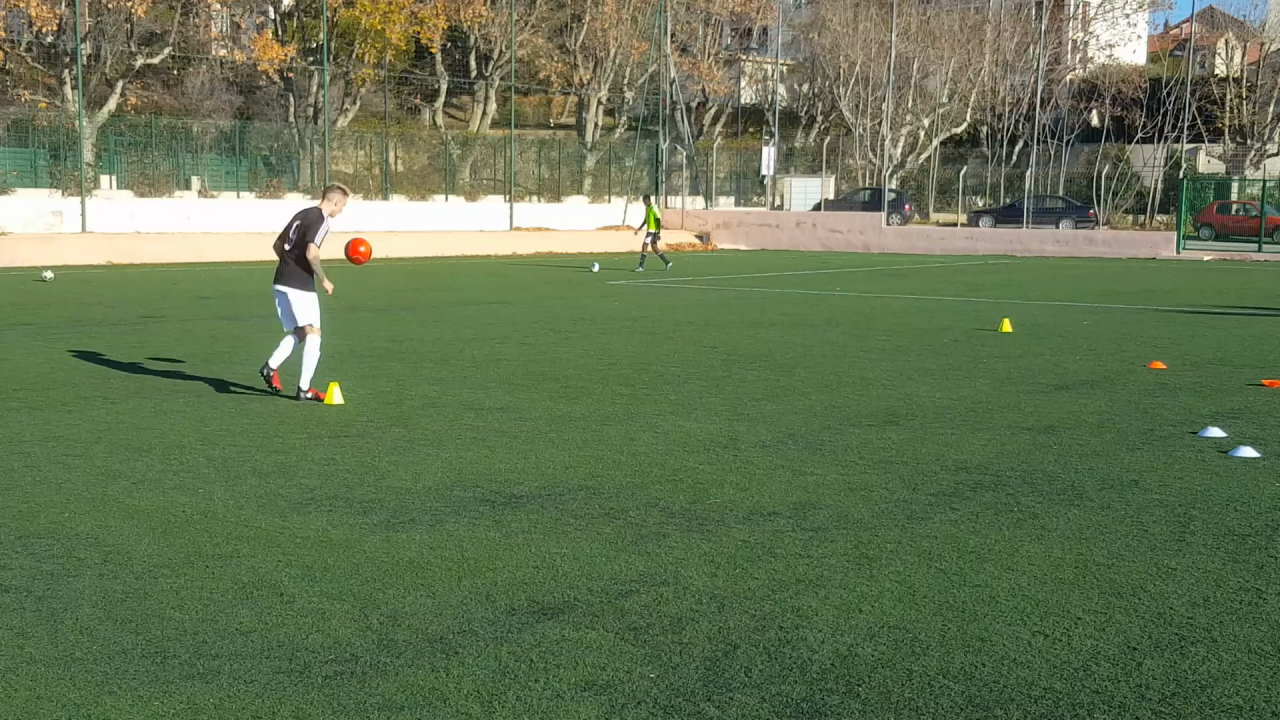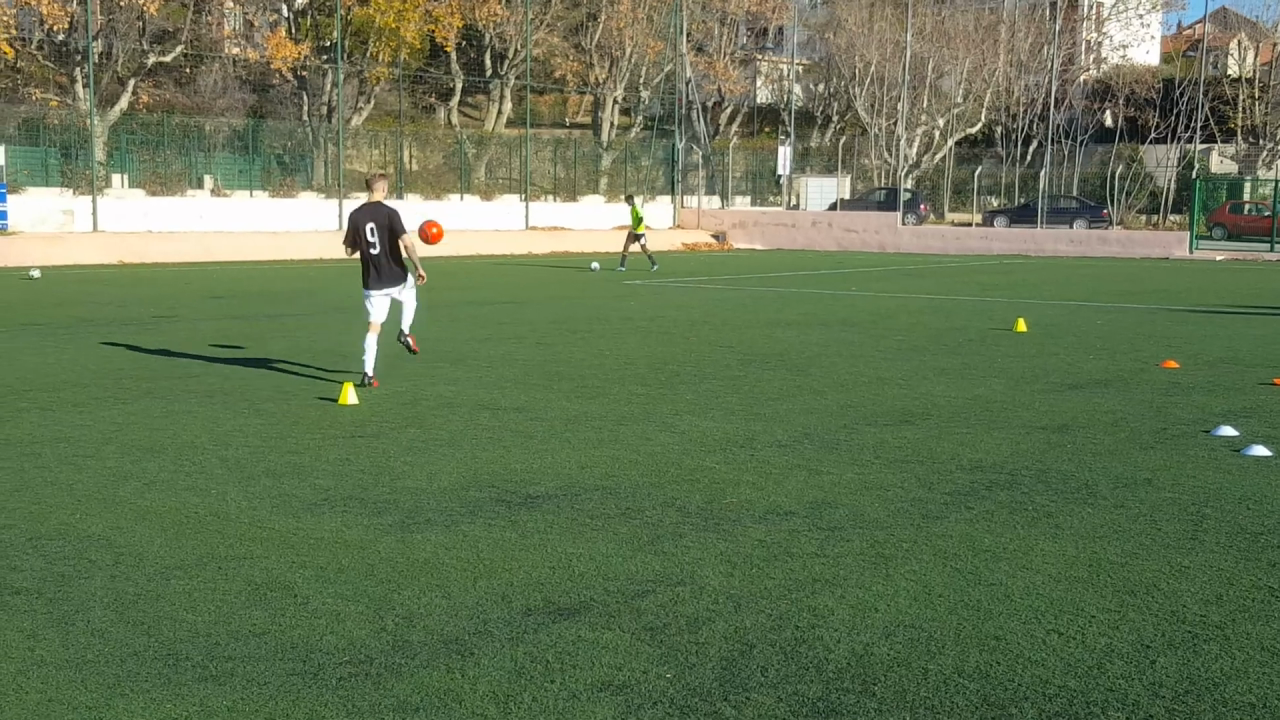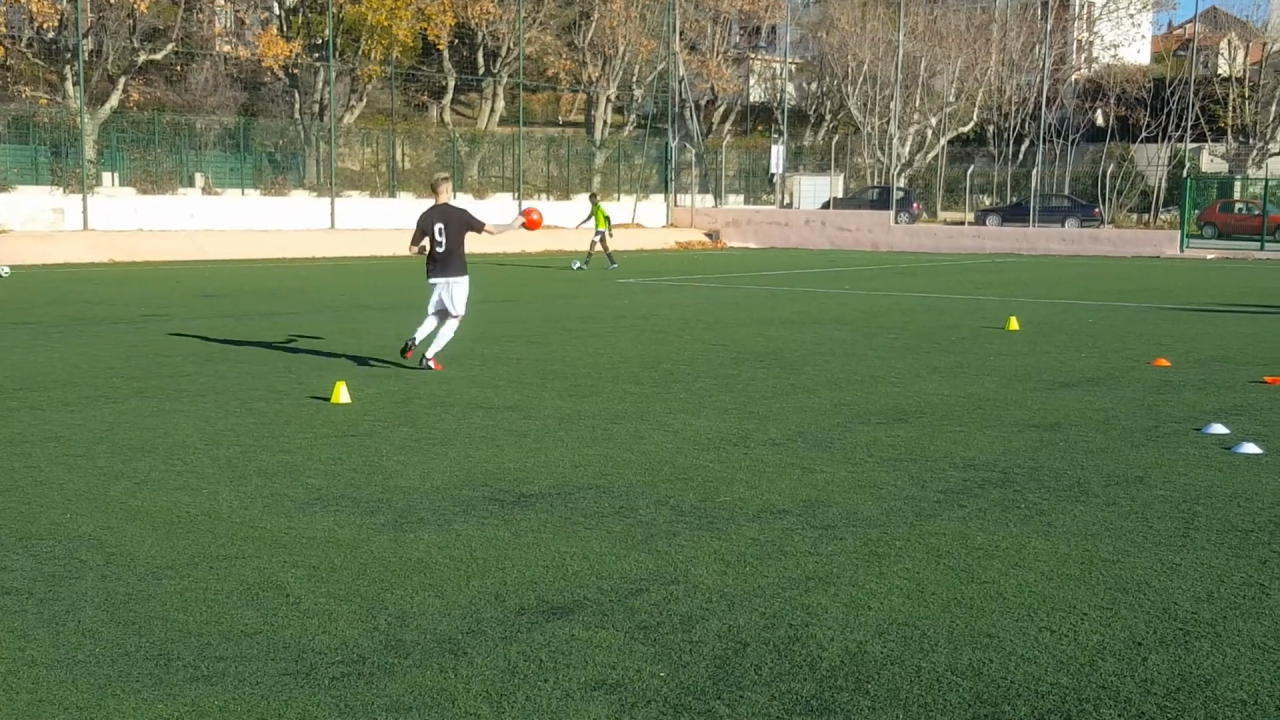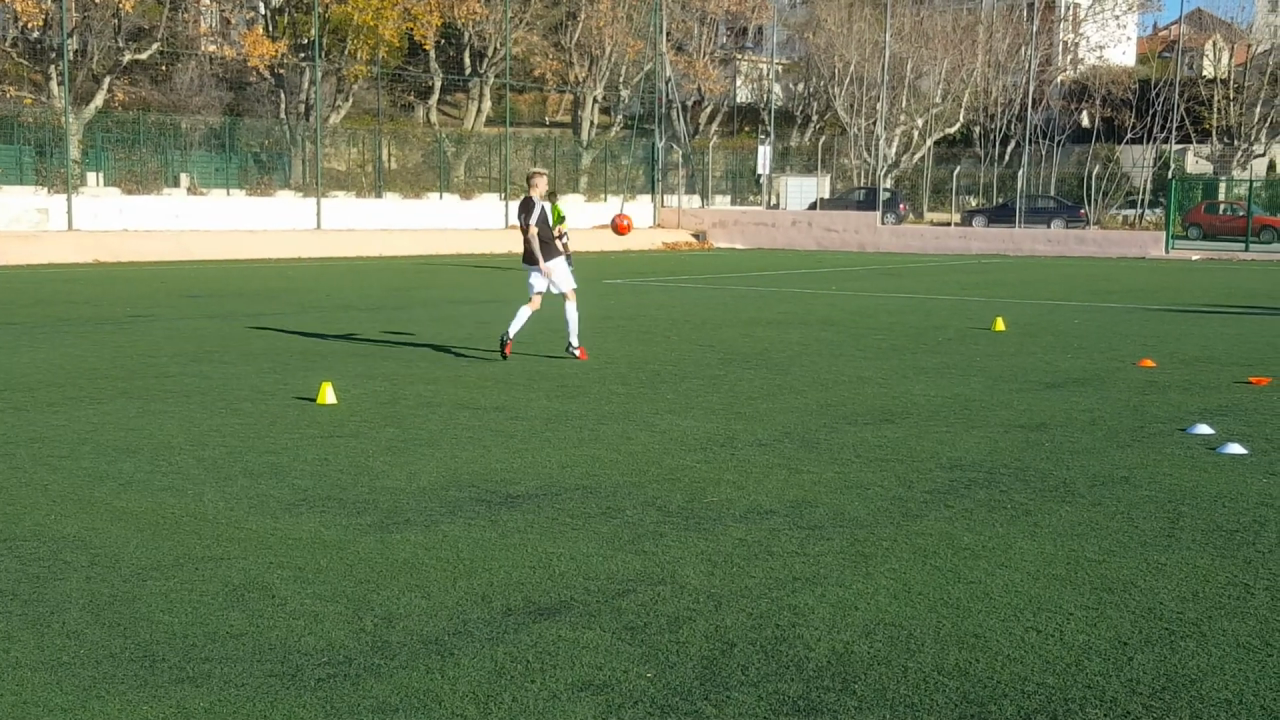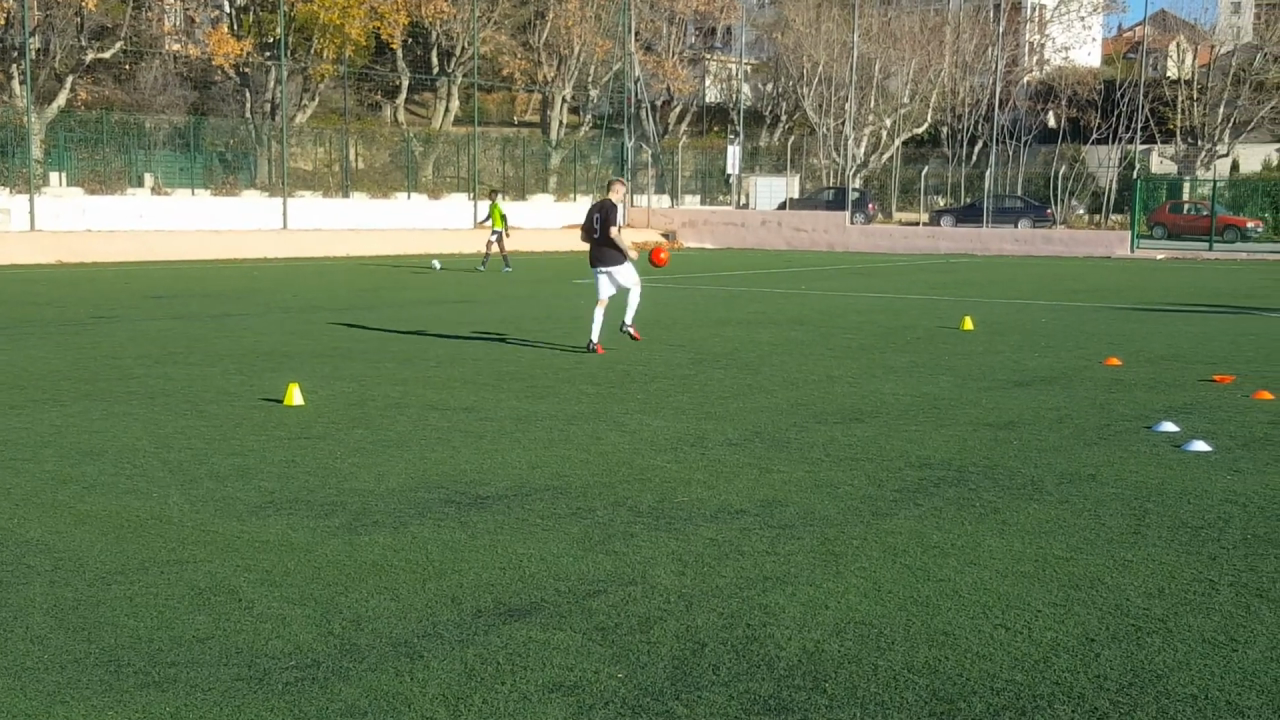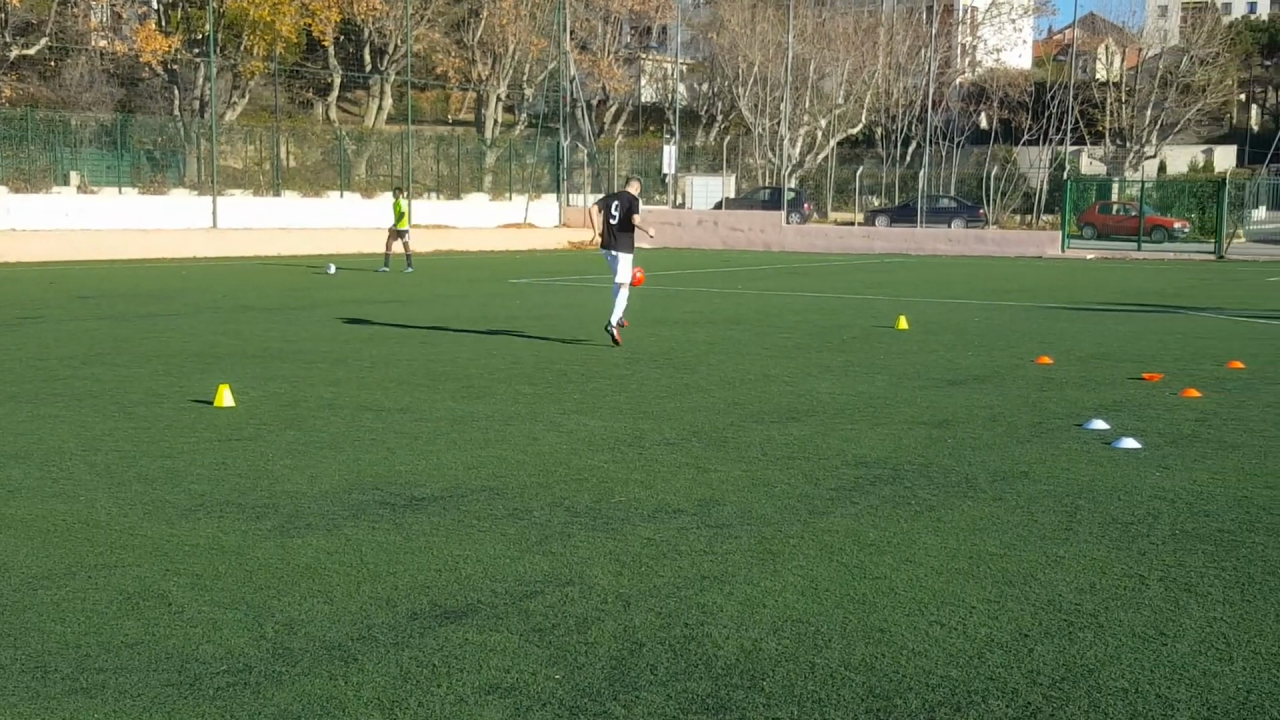
dt=0.5s
person 1, frame 1
left shoulder: (302, 215)
right shoulder: (322, 221)
left elbow: (277, 245)
right elbow: (311, 254)
right wrist: (324, 280)
left hip: (282, 282)
right hip: (299, 283)
left knee: (298, 333)
right knee: (313, 333)
left ankle: (272, 367)
right ankle: (304, 388)
person 1, frame 2
left shoulder: (355, 216)
right shoulder: (391, 214)
left elbow: (349, 251)
right elbow: (407, 244)
right wrist: (420, 269)
left hip: (371, 282)
right hip: (395, 277)
left knee: (373, 327)
right knee: (411, 287)
left ankle: (368, 374)
right ankle: (405, 332)
person 1, frame 3
left shoulder: (425, 217)
right shoulder: (460, 214)
left elbow: (412, 249)
right elbow: (491, 230)
left wrist: (424, 249)
right wrist: (513, 225)
left hip: (436, 275)
right hip: (456, 274)
left knee: (438, 316)
right knee: (454, 318)
left ankle: (415, 340)
right ankle: (428, 357)
person 1, frame 4
left shoulder: (523, 204)
right shoulder: (536, 204)
right elbow: (531, 233)
left wrist: (553, 238)
right wrist: (541, 261)
left hip: (531, 260)
right hip: (549, 259)
left knee: (534, 303)
right knee: (570, 297)
left ankle: (508, 335)
right ankle: (574, 344)
person 1, frame 5
left shoulder: (594, 208)
right shoulder: (612, 208)
left elbow: (584, 234)
right elbow: (613, 233)
right wrist: (627, 250)
left hip: (598, 262)
right hip: (614, 261)
left knee: (602, 303)
right knee: (636, 284)
left ankle: (593, 341)
right ankle: (627, 323)
person 1, frame 6
left shoulder: (610, 197)
right shoulder: (634, 200)
left elbow: (593, 209)
right elbow: (635, 221)
left wrist: (597, 232)
right wrist: (648, 230)
left hip: (608, 247)
right hip: (624, 248)
left knee: (619, 282)
right knee: (624, 287)
left ankle: (617, 317)
right ankle: (613, 324)
